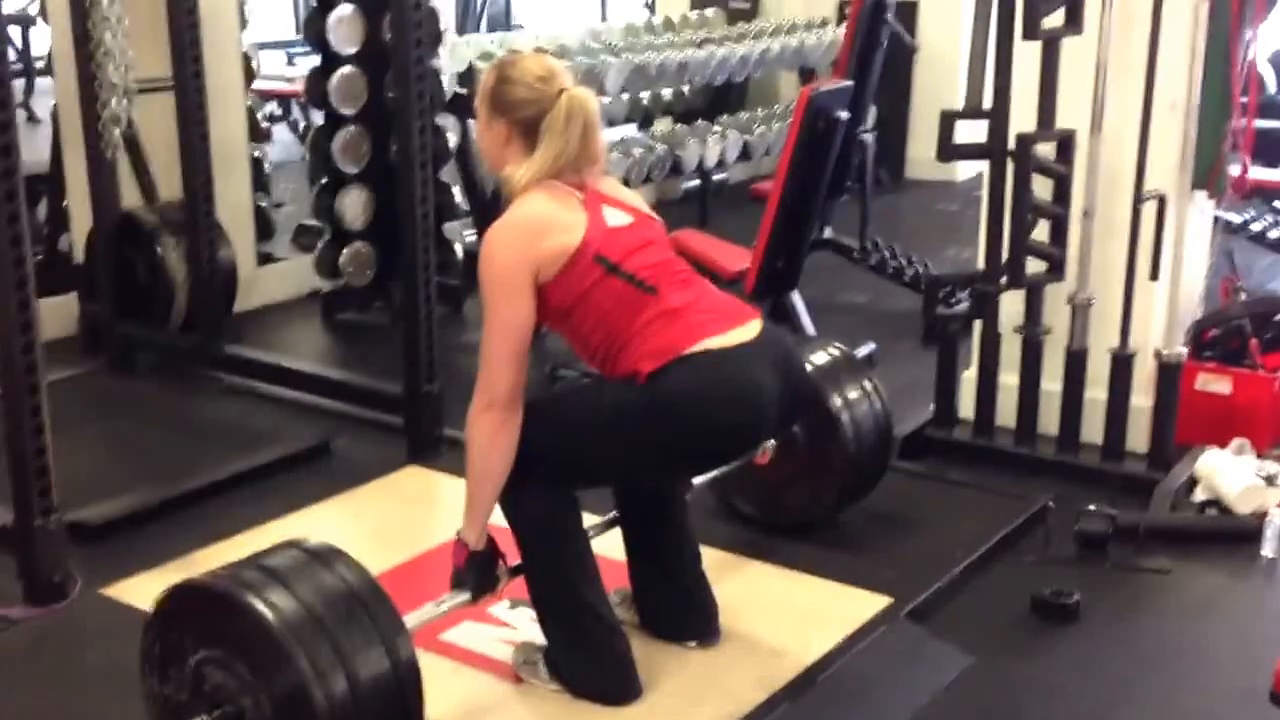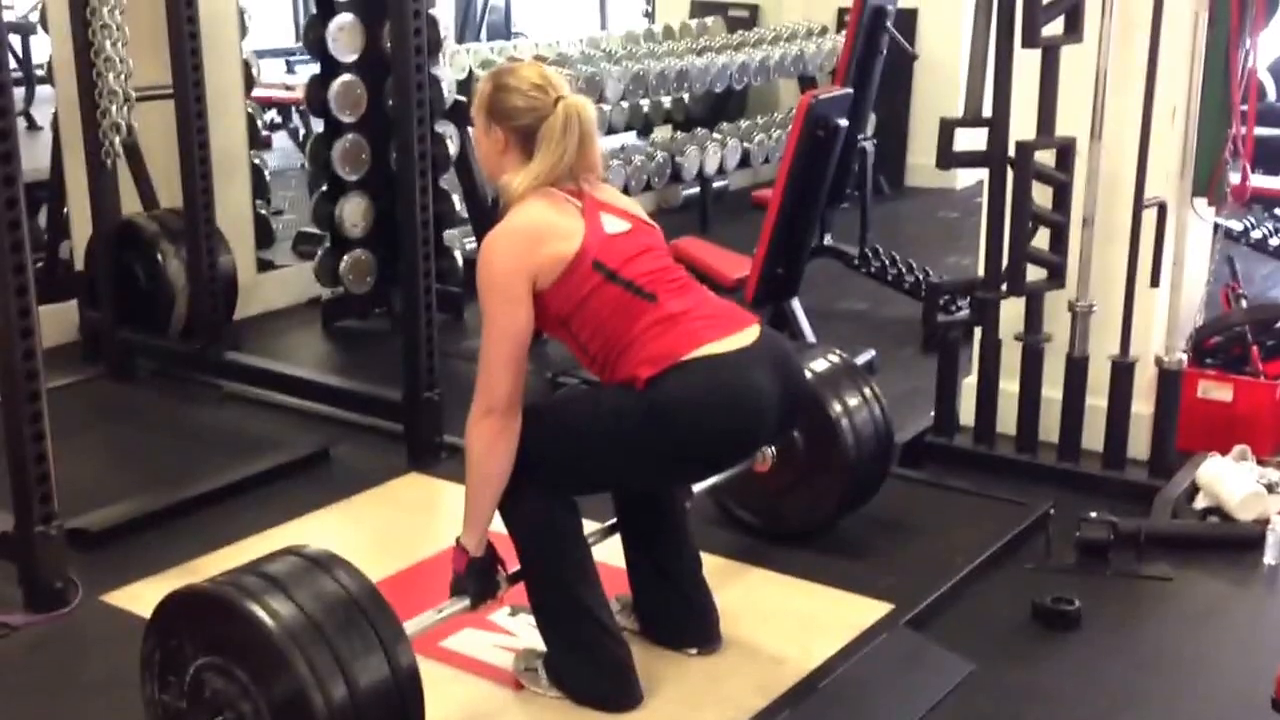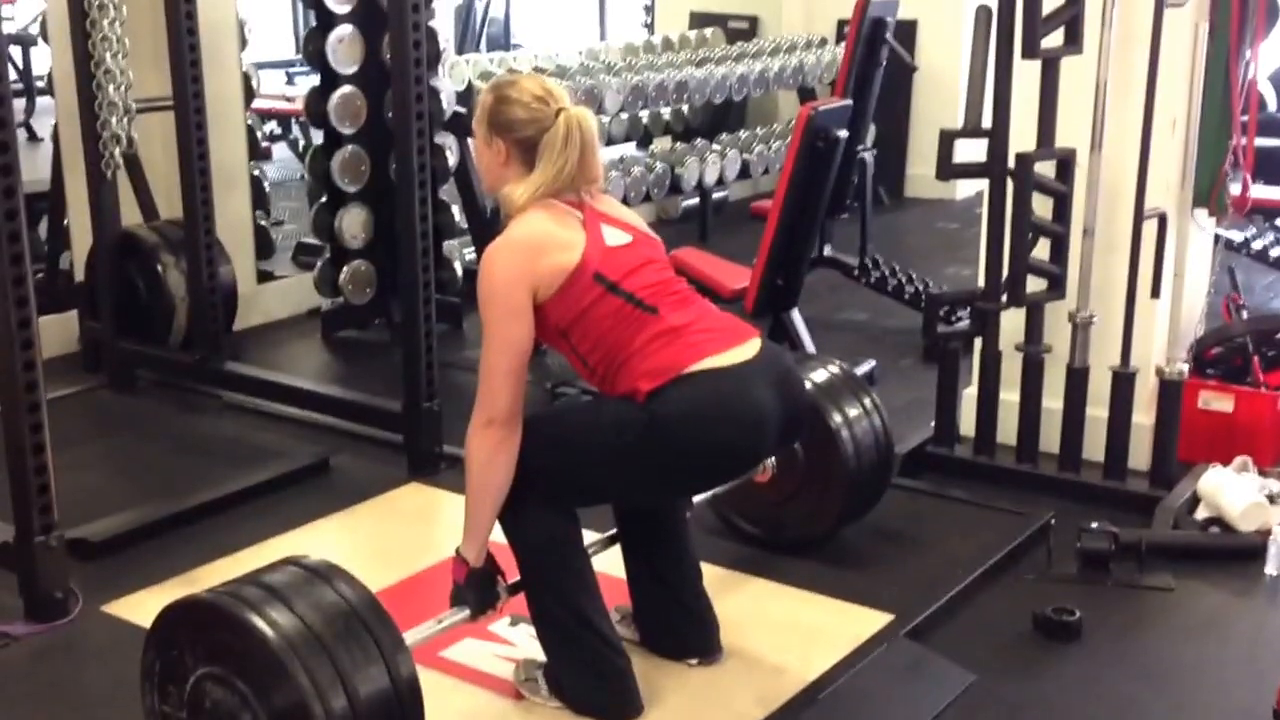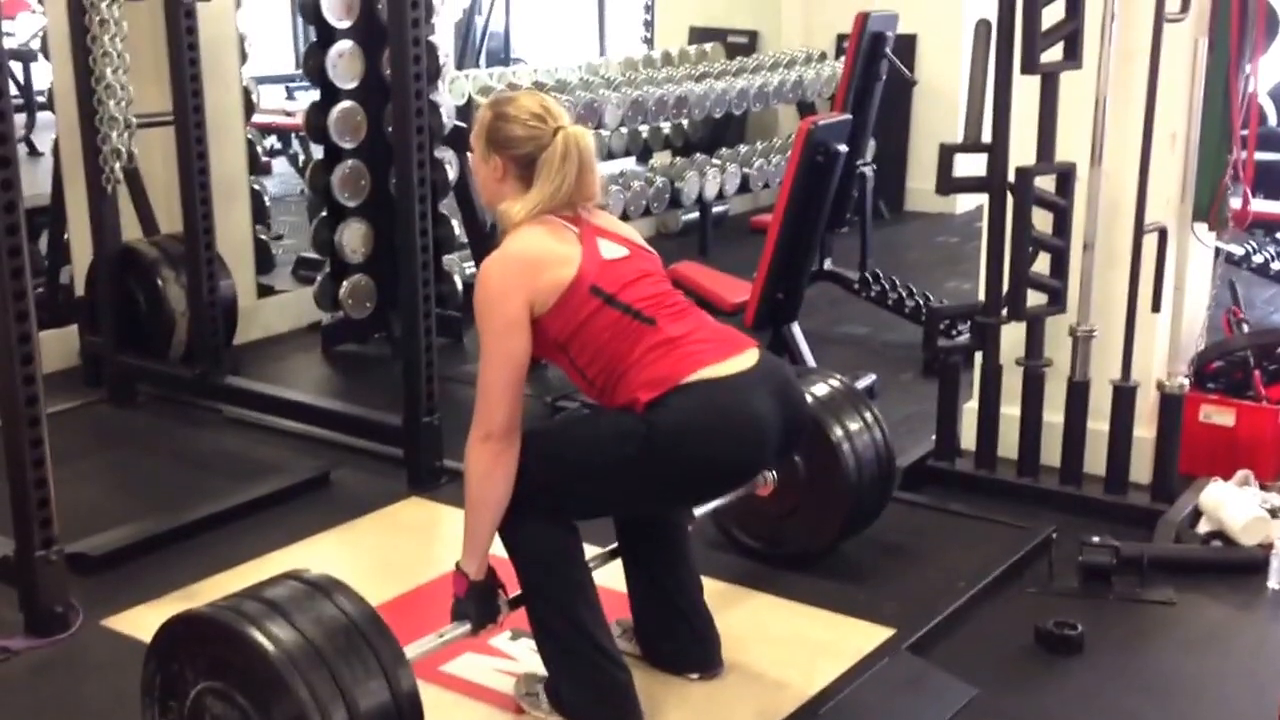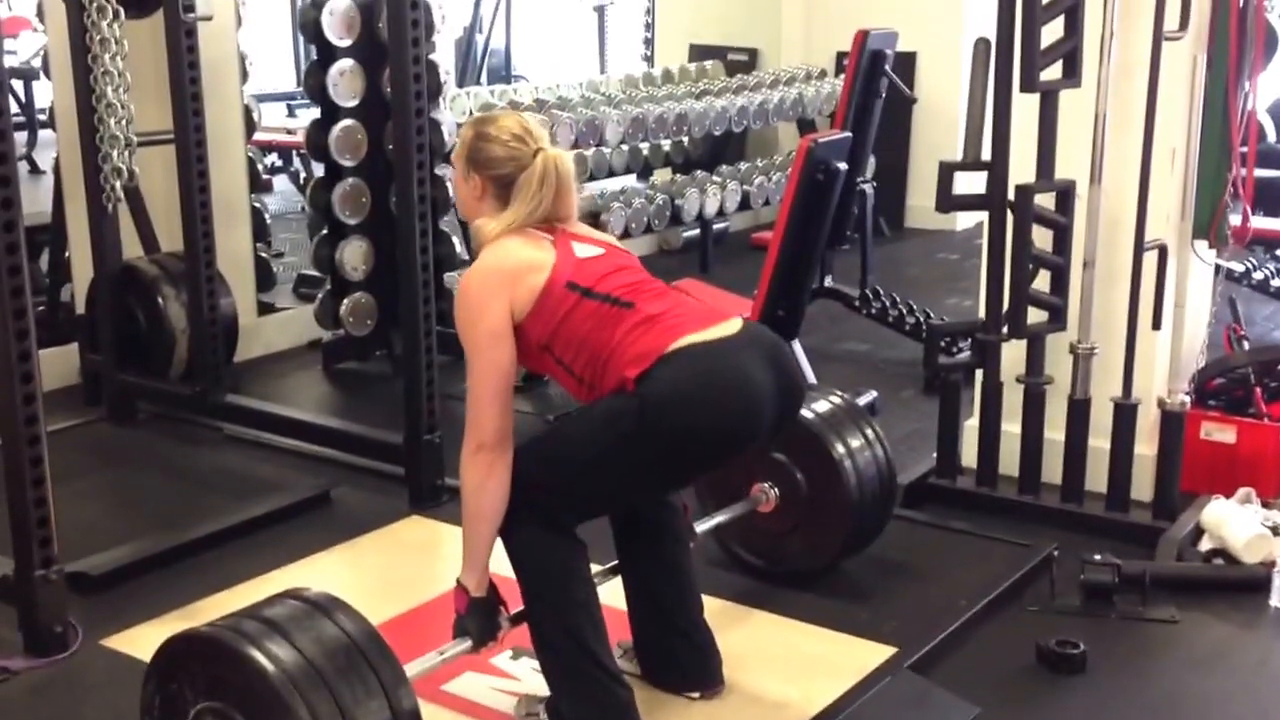
dt=0.4s
person 1, frame 1
left shoulder: (514, 232)
right shoulder: (610, 193)
left elbow: (498, 404)
left wrist: (473, 536)
left hip: (710, 394)
right hip: (772, 365)
left knee: (525, 454)
right knee: (631, 419)
left ankle: (591, 664)
right ankle: (677, 609)
person 1, frame 2
left shoulder: (513, 239)
right shoulder: (607, 199)
left elbow: (497, 409)
left wrist: (473, 543)
left hip: (710, 398)
right hip: (772, 369)
left knee: (524, 459)
right knee: (630, 425)
left ankle: (592, 671)
right ankle: (678, 616)
person 1, frame 3
left shoulder: (513, 251)
right shoulder: (608, 211)
left elbow: (497, 421)
left wrist: (472, 554)
left hip: (709, 413)
right hip: (774, 385)
left knee: (525, 471)
right knee: (630, 438)
right ankle: (678, 626)
person 1, frame 4
left shoulder: (510, 265)
right shoulder: (606, 227)
left elbow: (495, 435)
left wrist: (473, 570)
left hip: (709, 423)
right hip: (773, 395)
left knee: (523, 488)
right knee: (632, 450)
right ankle: (680, 641)
person 1, frame 5
left shoulder: (488, 277)
right shoulder: (580, 239)
left elbow: (488, 446)
left wrist: (473, 584)
left hip: (701, 390)
right hip: (769, 366)
left knee: (528, 502)
right knee: (630, 468)
right ankle: (682, 661)
